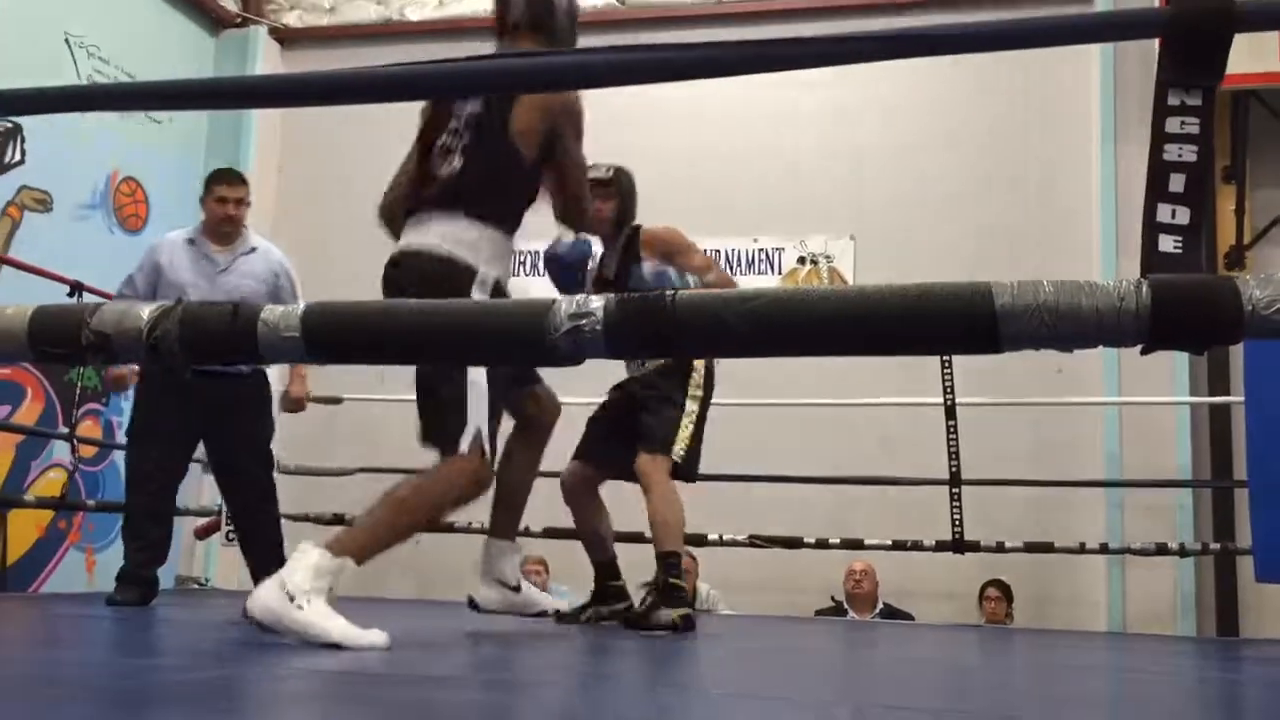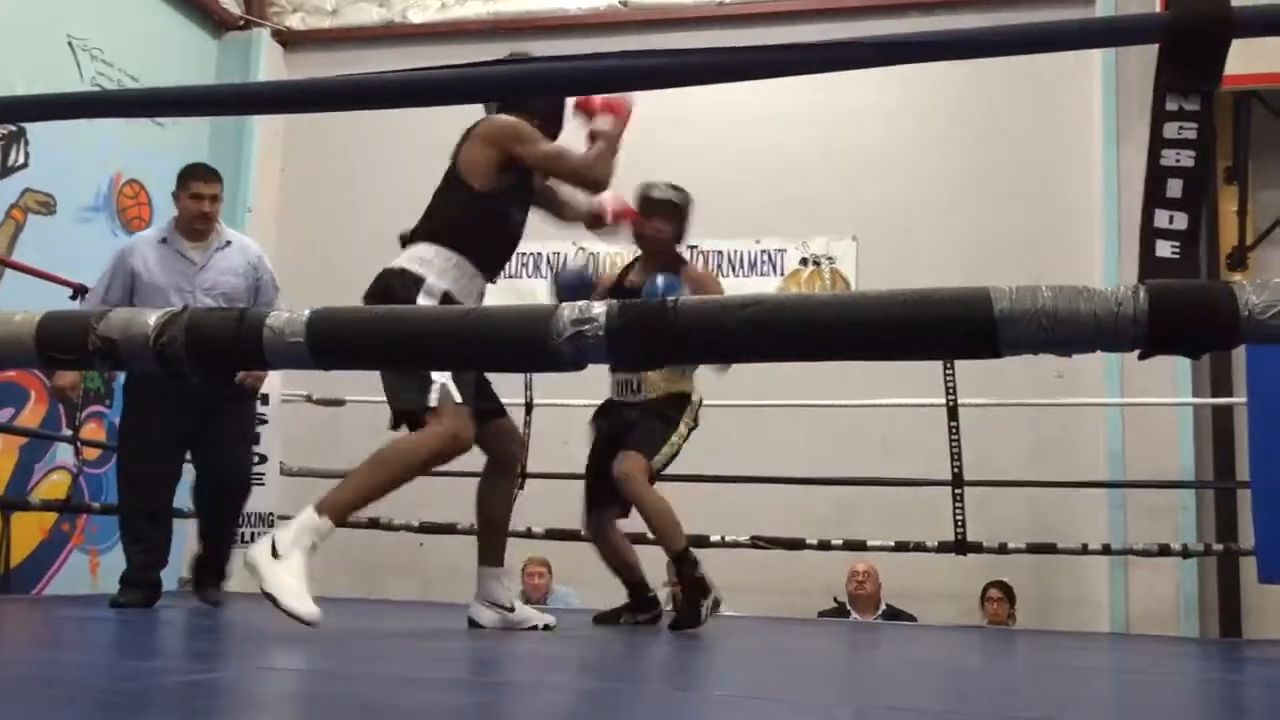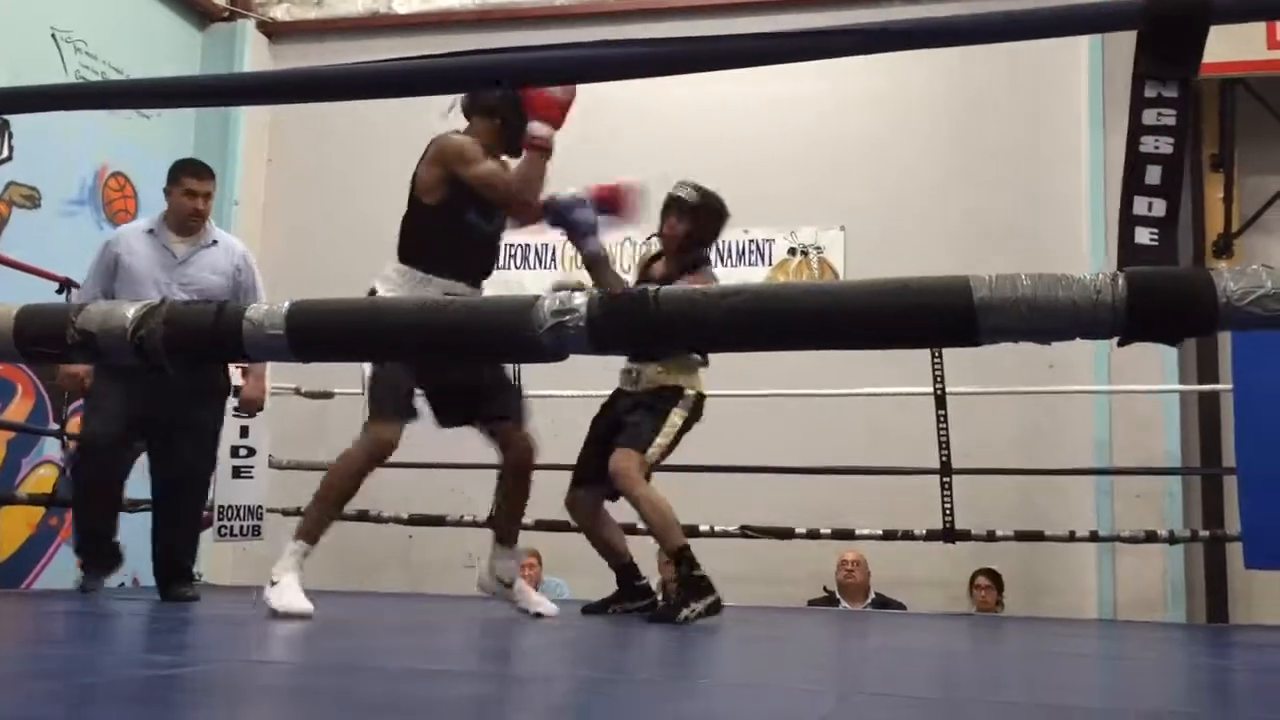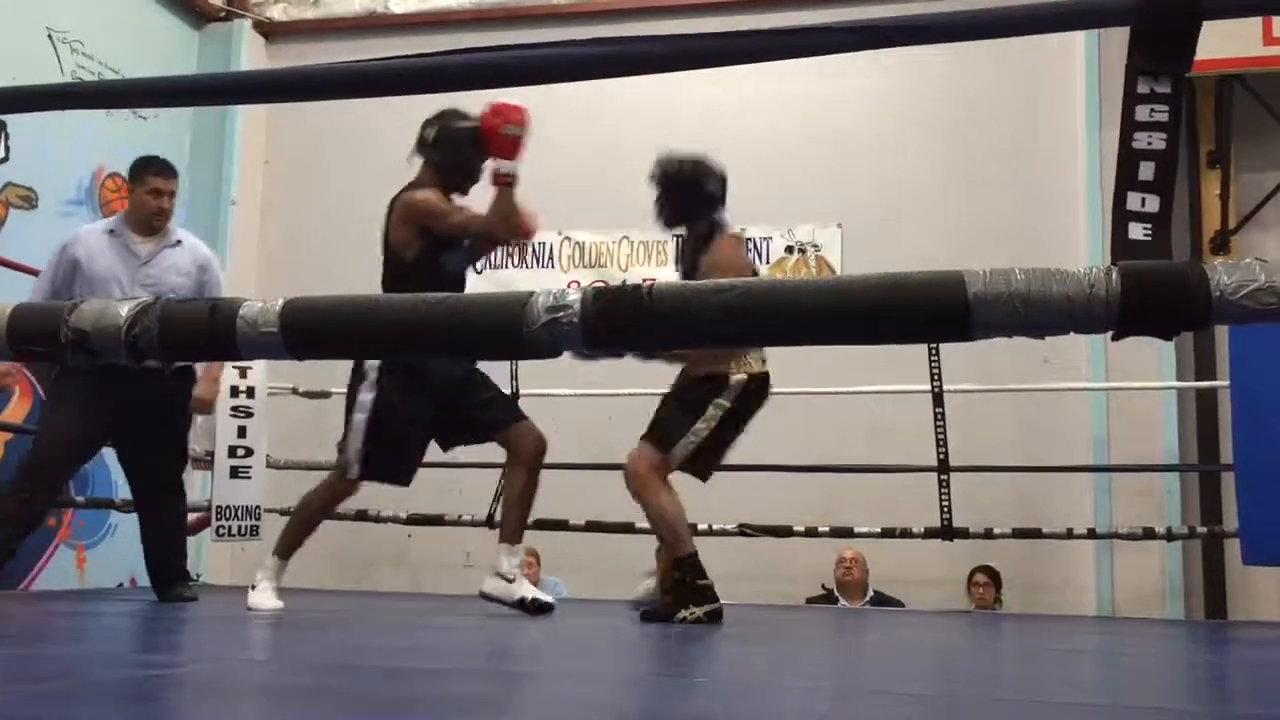
dt=0.3s
person 1, frame 1
left shoulder: (459, 91)
right shoulder: (549, 89)
left elbow: (394, 209)
right elbow: (576, 213)
left hip: (422, 268)
right hip: (458, 281)
left knee: (539, 410)
right knee: (468, 467)
left ankle: (500, 578)
right ankle: (296, 583)
person 1, frame 2
left shoulder: (510, 163)
right shoulder: (503, 130)
left elbow: (564, 203)
right elbow: (592, 177)
left wrist: (597, 216)
right wrist: (611, 126)
left hip: (443, 309)
right hip: (417, 298)
left knee: (507, 447)
right knee: (452, 431)
left ankle: (495, 599)
right ankle: (289, 542)
person 1, frame 3
left shoulder: (491, 167)
right shoulder: (452, 148)
left elbow: (525, 207)
right elbow: (525, 199)
left wrist: (589, 202)
right wrist: (543, 130)
left knee: (519, 446)
right knee: (381, 440)
left ankle: (503, 570)
right ankle: (290, 565)
person 1, frame 4
left shoulder: (446, 205)
right shoulder: (413, 204)
right elbow: (487, 229)
left wrist: (504, 229)
right wrist: (504, 163)
left hip: (448, 361)
right hip: (399, 364)
left knee: (530, 444)
right knee: (345, 481)
left ankle: (506, 572)
right ankle: (270, 574)
person 2, frame 1
left shoulder: (658, 240)
right shoulder: (600, 271)
left elbow: (725, 284)
left wrist: (683, 283)
right wrist: (572, 295)
left hip: (680, 372)
right hip: (639, 379)
left knee: (652, 468)
right knee: (575, 480)
left ankle: (672, 595)
right ankle: (610, 592)
person 2, frame 2
left shoulder: (698, 281)
right shoulder: (620, 278)
left hip: (670, 402)
right hip: (621, 406)
left knee: (628, 472)
right knee: (598, 521)
left ankle: (696, 588)
right ankle: (643, 600)
person 2, frame 3
left shoulder: (699, 281)
right shoulder: (652, 262)
left wrist: (594, 254)
left hip: (672, 394)
right hip: (628, 392)
left knee: (624, 469)
right knee: (581, 499)
left ankle: (695, 584)
right ankle: (633, 586)
person 2, frame 4
left shoulder: (720, 258)
right shoulder: (700, 239)
left elbow: (709, 354)
left hip: (730, 381)
right hip: (716, 376)
left knee: (644, 468)
right knee: (652, 470)
left ankle: (697, 592)
right ankle: (682, 584)
person 3, frame 1
left shoulder: (270, 261)
right shoulder: (165, 250)
right elbow: (129, 306)
left wrist: (298, 377)
left hip: (241, 390)
right hip: (170, 385)
left knee: (252, 489)
right knee: (150, 481)
left ankle: (273, 580)
right ankle: (137, 578)
person 3, frame 2
left shoulder: (247, 254)
right shoulder: (138, 251)
left elbow: (271, 317)
right elbow: (98, 312)
right wrist: (72, 366)
left hip: (226, 387)
right hip: (156, 386)
left knee: (228, 480)
right knee: (145, 485)
left ankle: (209, 575)
right ankle: (141, 580)
person 3, frame 3
left shoulder: (233, 255)
right shoulder: (124, 242)
right elbow: (89, 305)
left wrist: (256, 378)
right wrist: (77, 357)
left hip: (196, 383)
right hip: (124, 373)
left knee: (185, 480)
right knee: (96, 451)
left ankle: (175, 574)
right ankle: (98, 556)
person 3, frame 4
left shoulder: (196, 256)
right shoulder: (82, 244)
right elbow: (40, 306)
left wrist: (209, 379)
left hip: (159, 389)
right hip: (85, 380)
left knee: (161, 486)
right knee: (41, 467)
left ankle: (171, 578)
